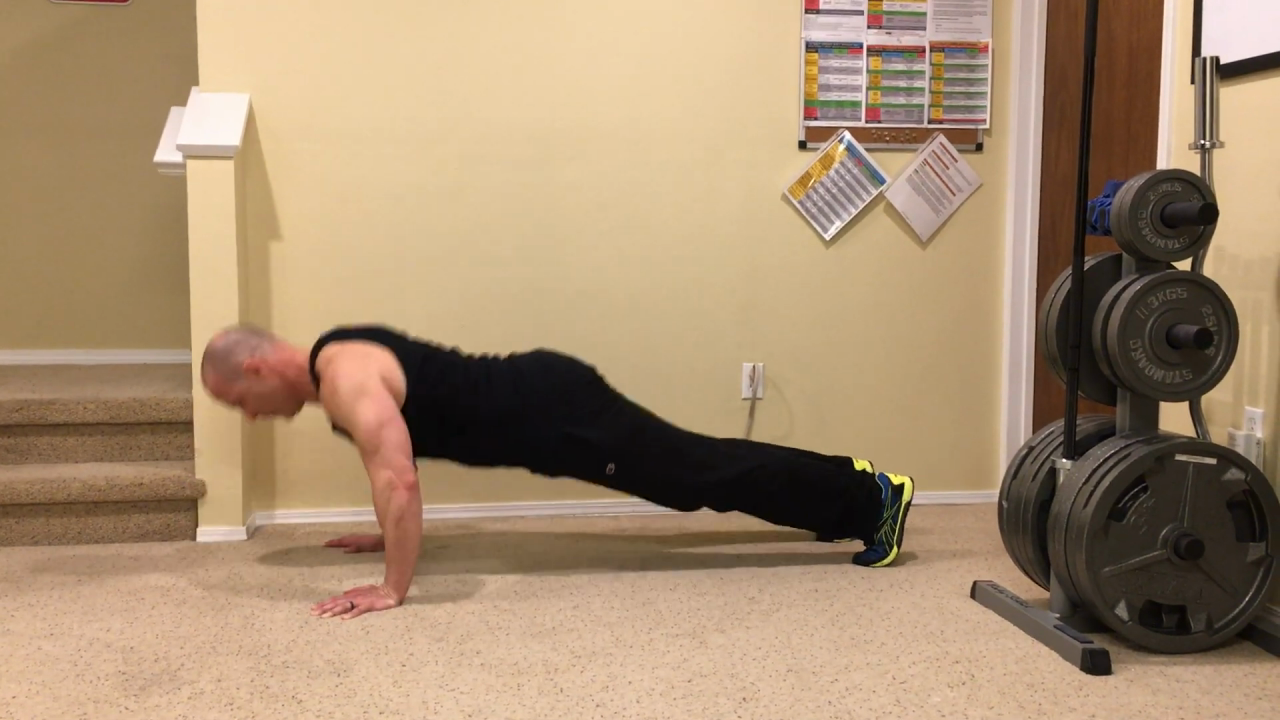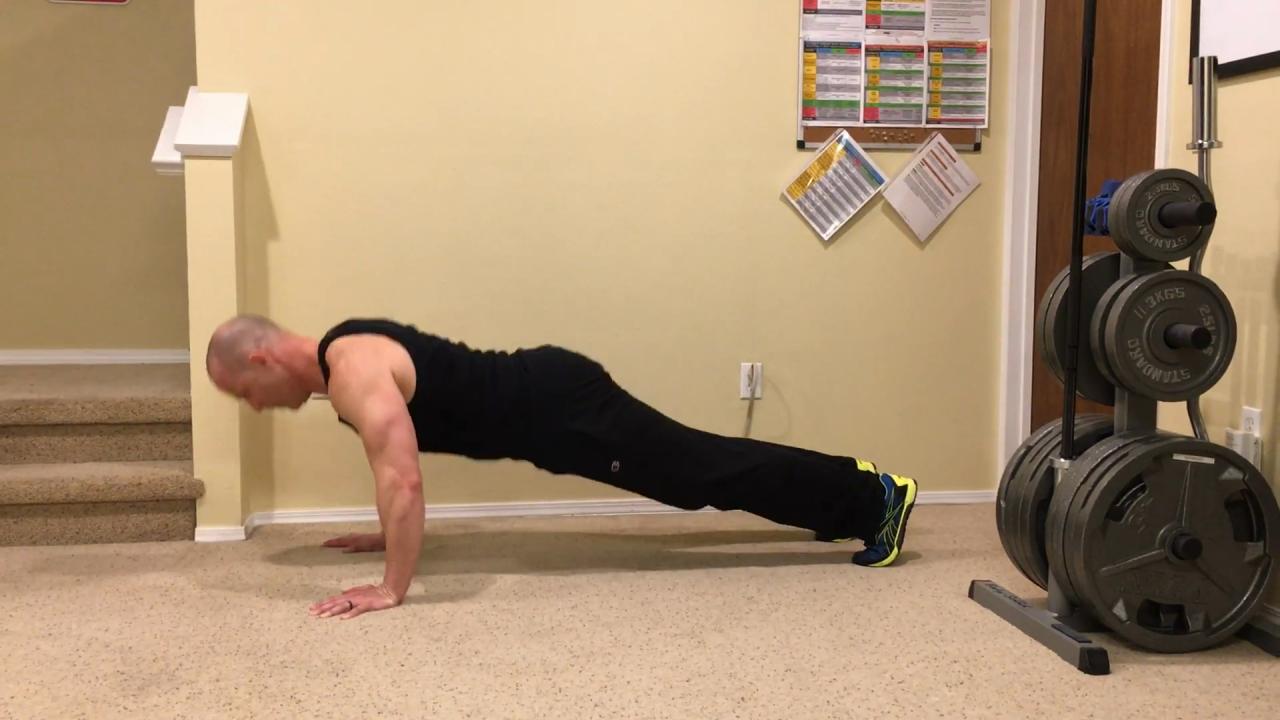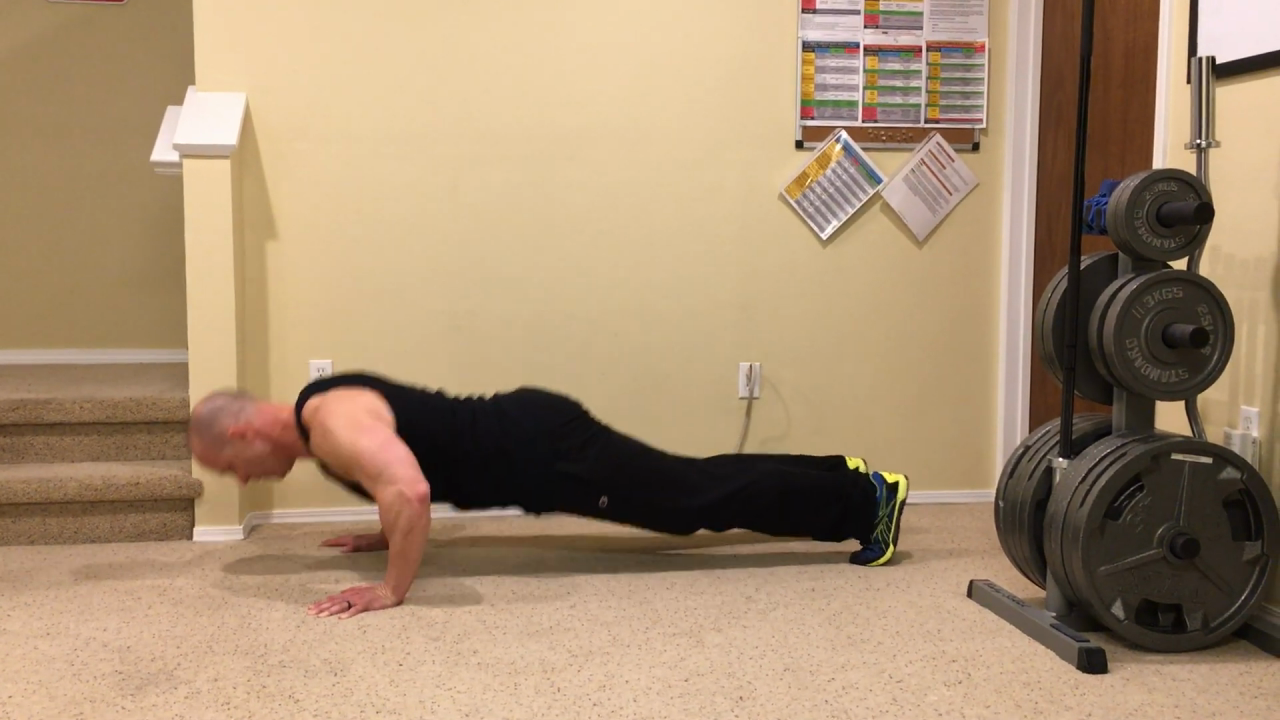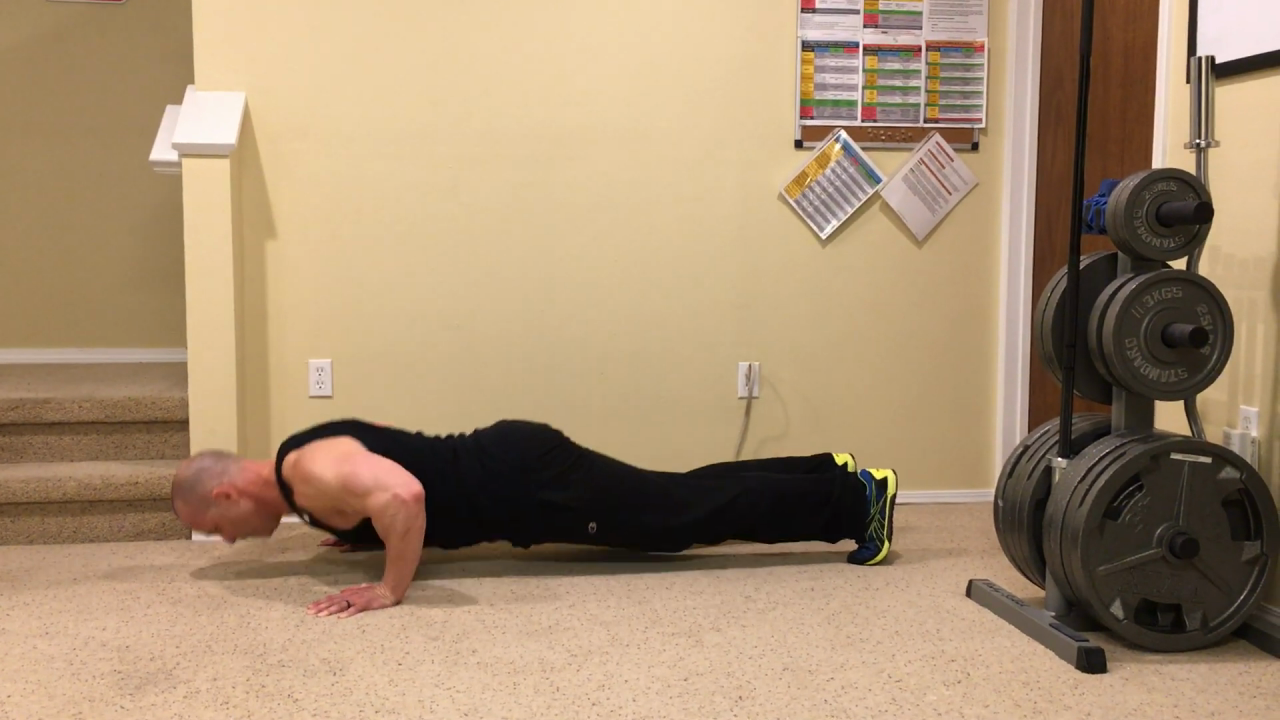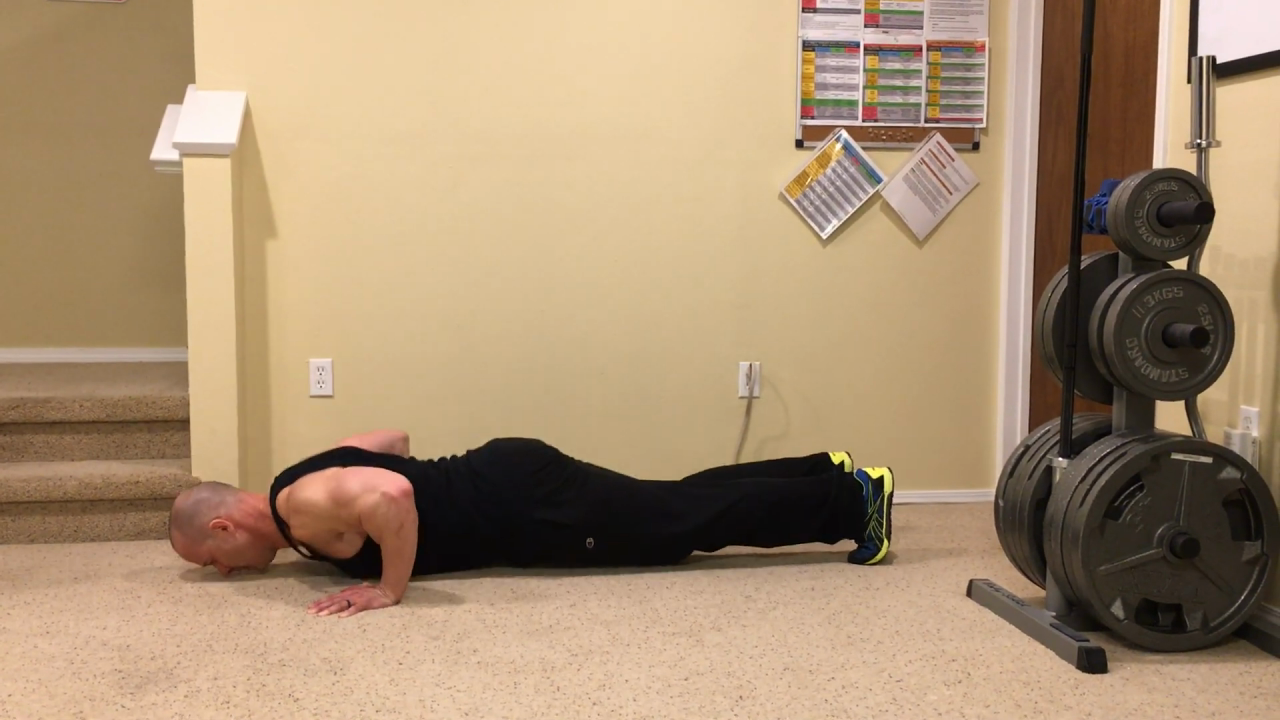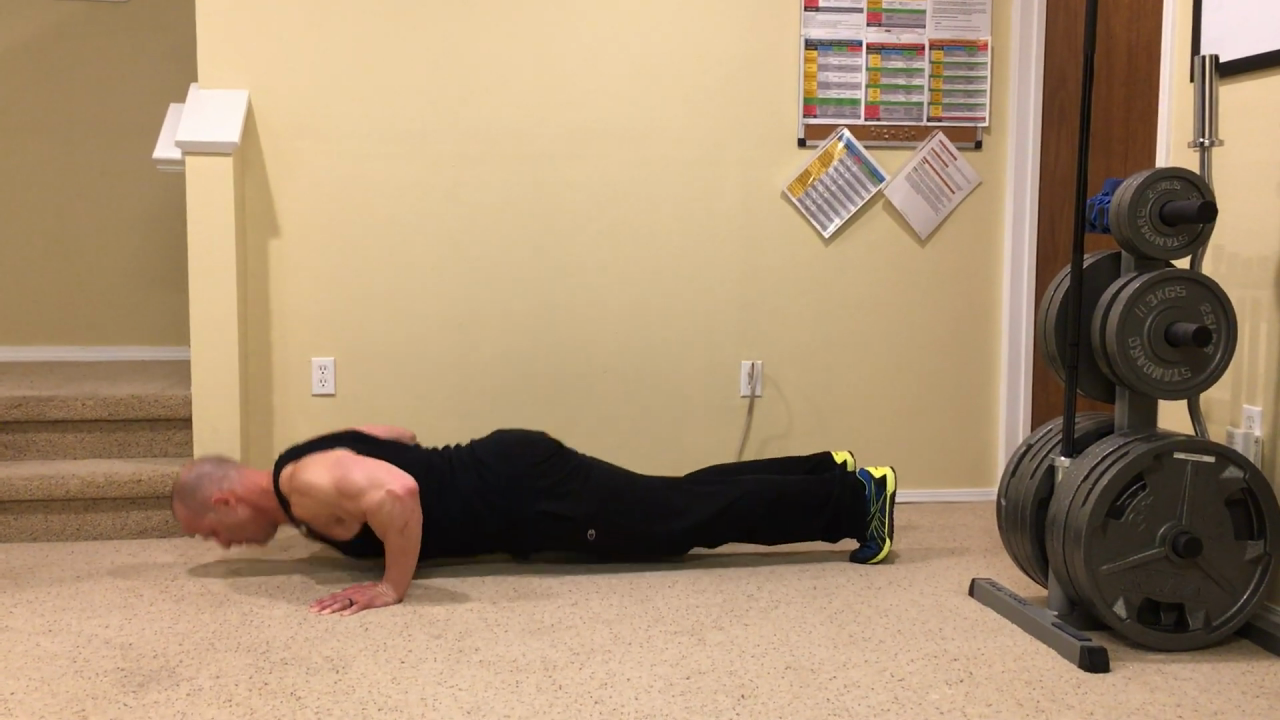
dt=0.2s
person 1, frame 1
left shoulder: (341, 376)
right shoulder: (336, 359)
left elbow: (397, 480)
right elbow: (400, 460)
left wrist: (393, 588)
right wrist: (388, 533)
left hip: (555, 415)
right hip: (539, 397)
left knee: (713, 478)
right knee: (707, 467)
left ankle: (869, 498)
right ankle: (853, 482)
person 1, frame 2
left shoulder: (352, 369)
right shoulder: (345, 353)
left elbow: (400, 477)
right elbow: (401, 459)
left wrist: (392, 590)
right wrist: (387, 533)
left hip: (561, 411)
right hip: (544, 398)
left knee: (713, 476)
right knee: (710, 467)
left ankle: (874, 499)
right ankle: (857, 487)
person 1, frame 3
left shoulder: (329, 424)
right shoulder: (326, 408)
left elbow: (411, 491)
left wrist: (391, 590)
right wrist: (387, 536)
left hip: (543, 452)
right hip: (525, 431)
left knee: (703, 499)
right knee: (699, 486)
left ankle: (866, 499)
right ankle: (846, 481)
person 1, frame 4
left shoulder: (309, 477)
right shoulder: (309, 458)
left elbow: (404, 496)
left wrist: (389, 589)
right wrist: (374, 532)
left hip: (525, 483)
right hip: (508, 460)
left knee: (694, 513)
right knee: (686, 496)
left ankle: (857, 498)
right ankle: (833, 476)
person 1, frame 5
left shoulder: (302, 511)
right shoulder: (307, 485)
left elbow: (394, 492)
right elbow: (395, 441)
left wrist: (389, 588)
left hip: (520, 506)
right hip: (505, 478)
left knee: (692, 521)
right knee: (683, 503)
left ankle: (853, 495)
right ankle: (831, 476)
person 1, frame 6
left shoulder: (303, 490)
right shoulder: (306, 467)
left elbow: (398, 489)
left wrist: (392, 586)
right wrist: (364, 530)
left hip: (522, 495)
right hip: (507, 469)
left knee: (691, 516)
right knee: (684, 499)
left ankle: (855, 497)
right ankle: (833, 475)
